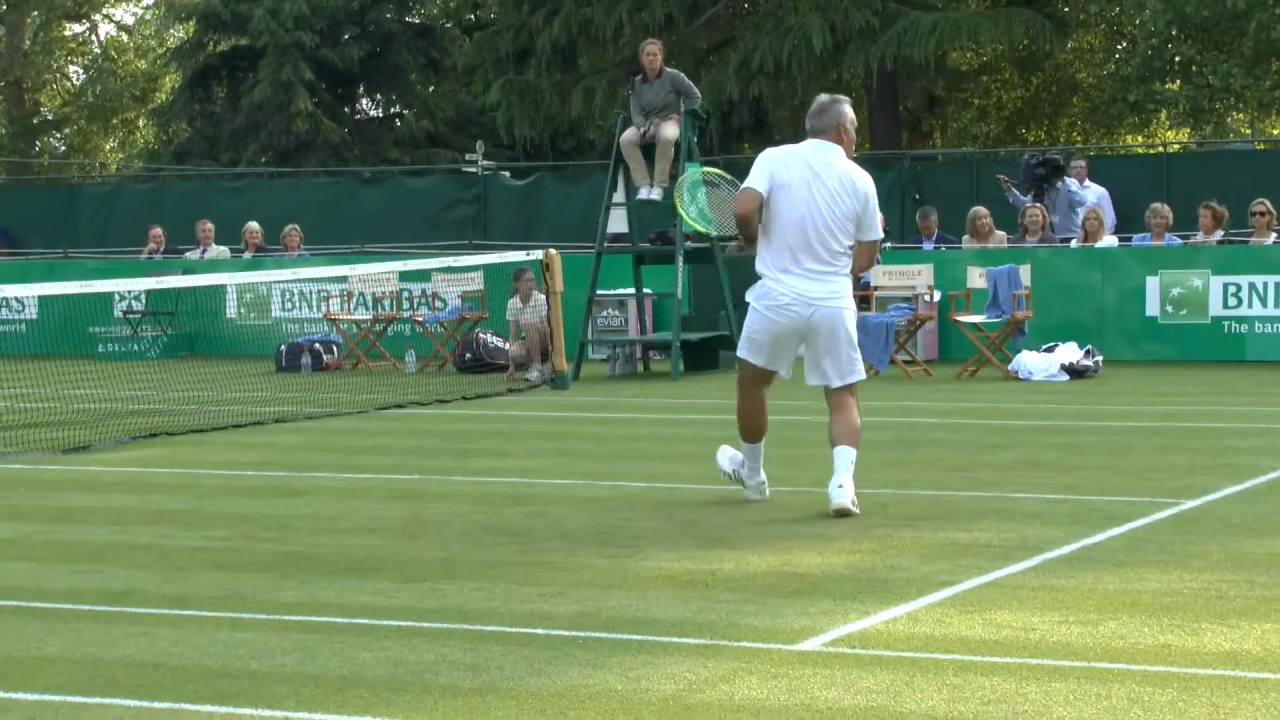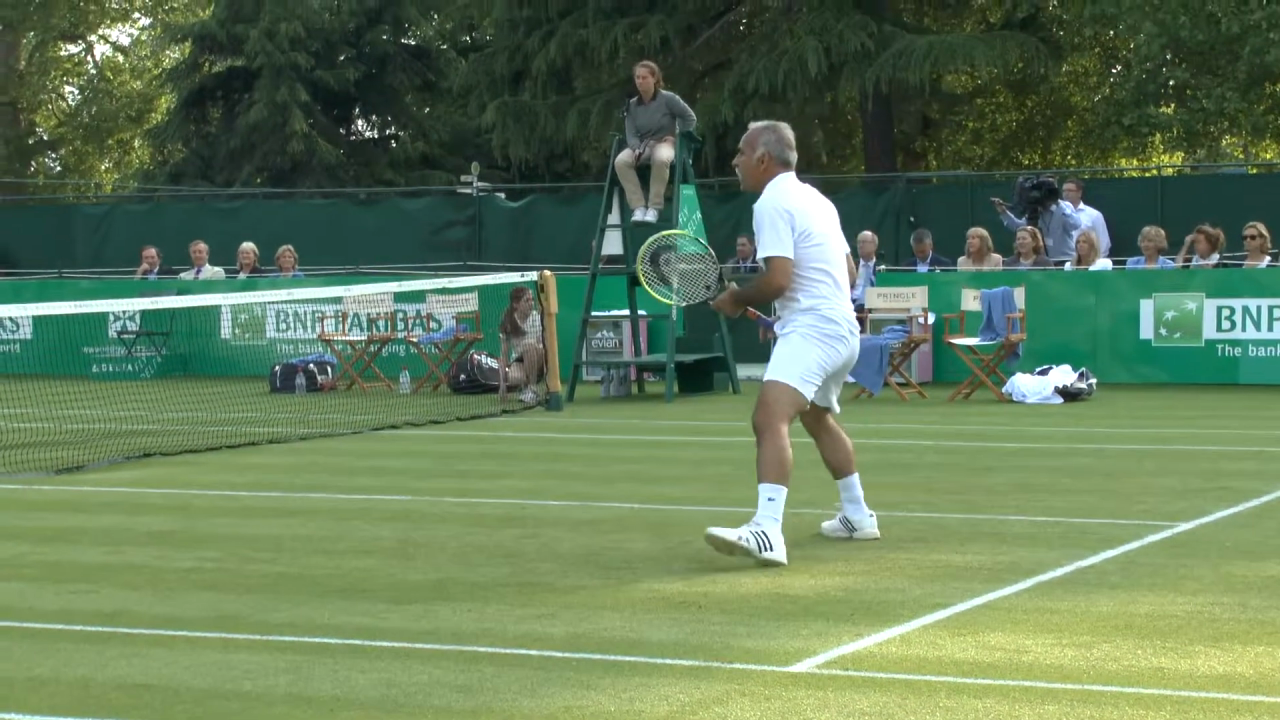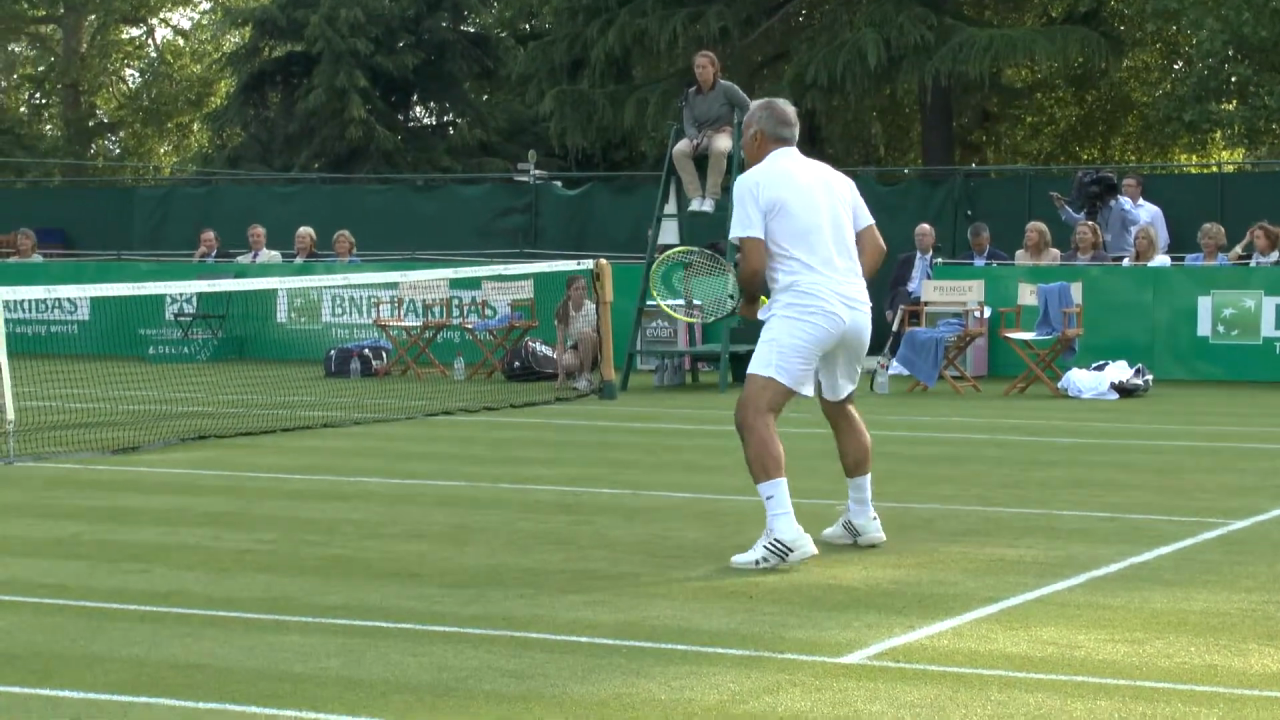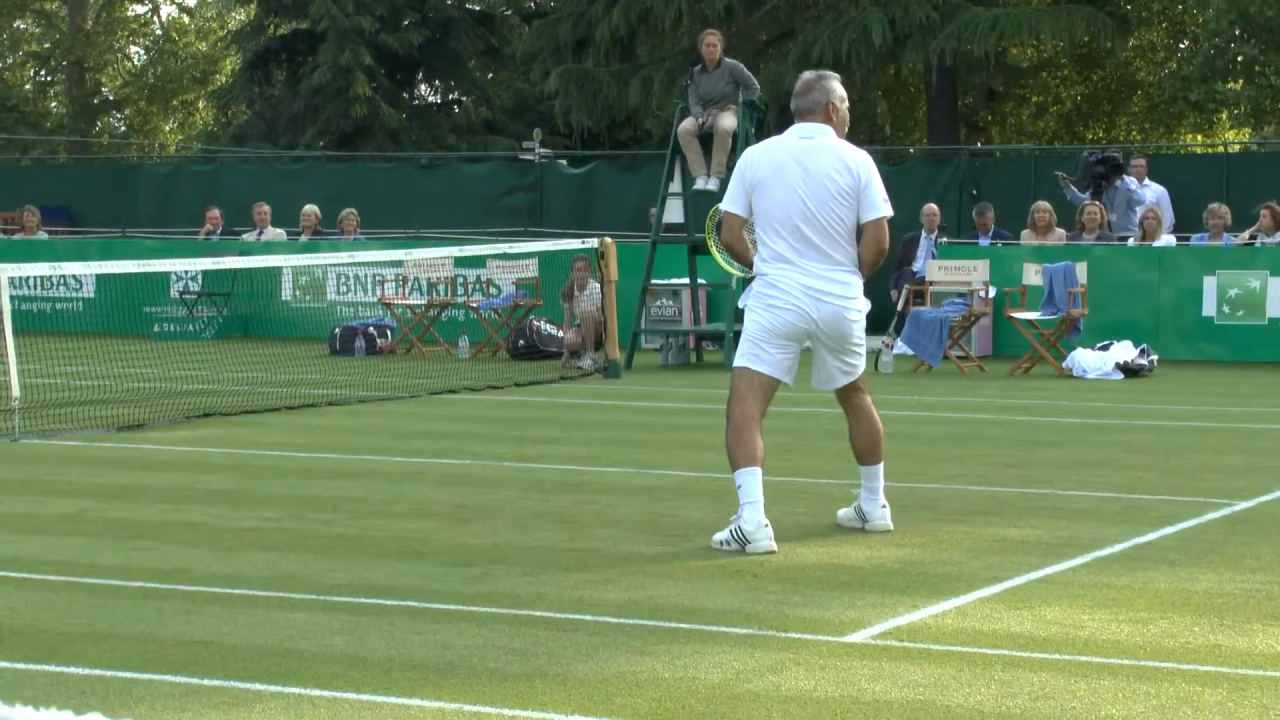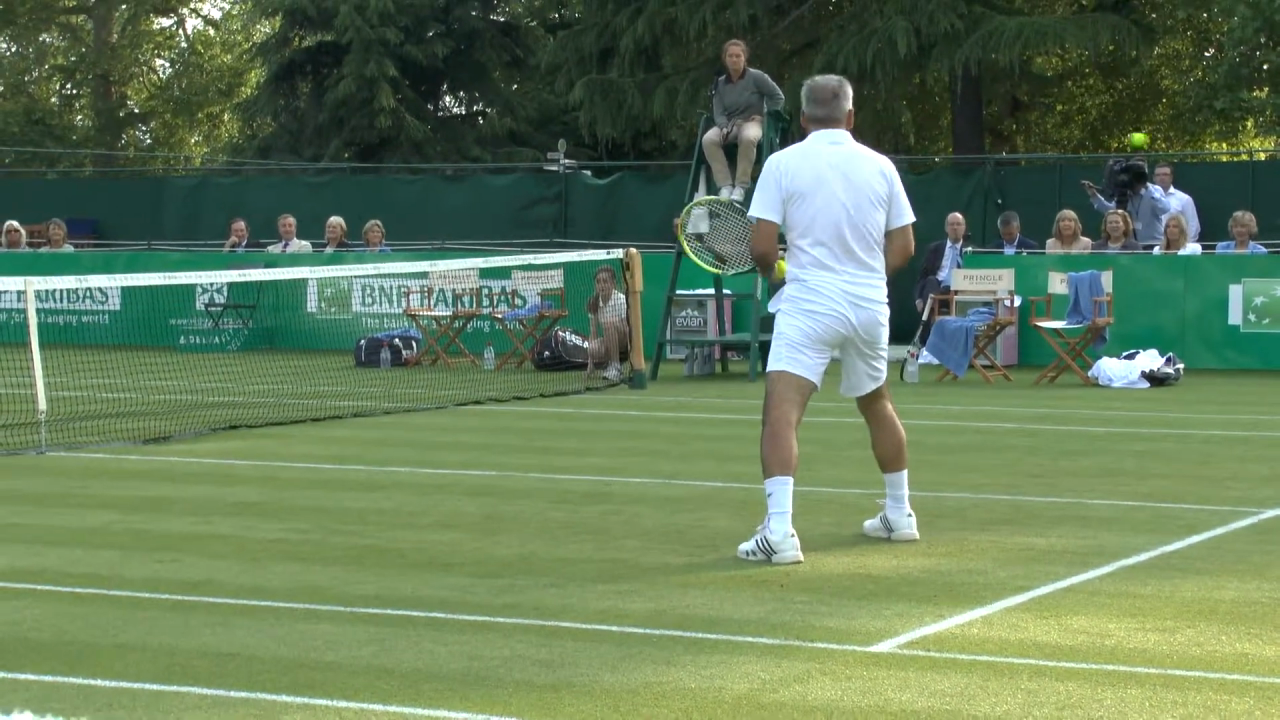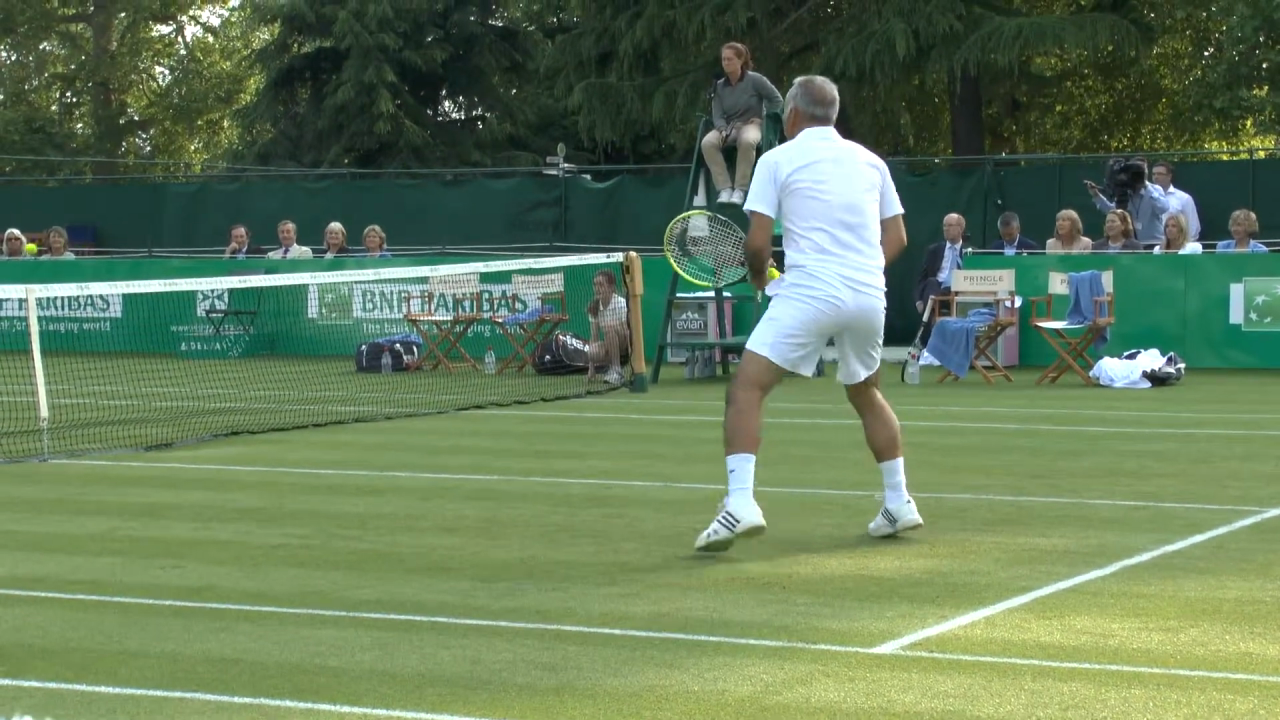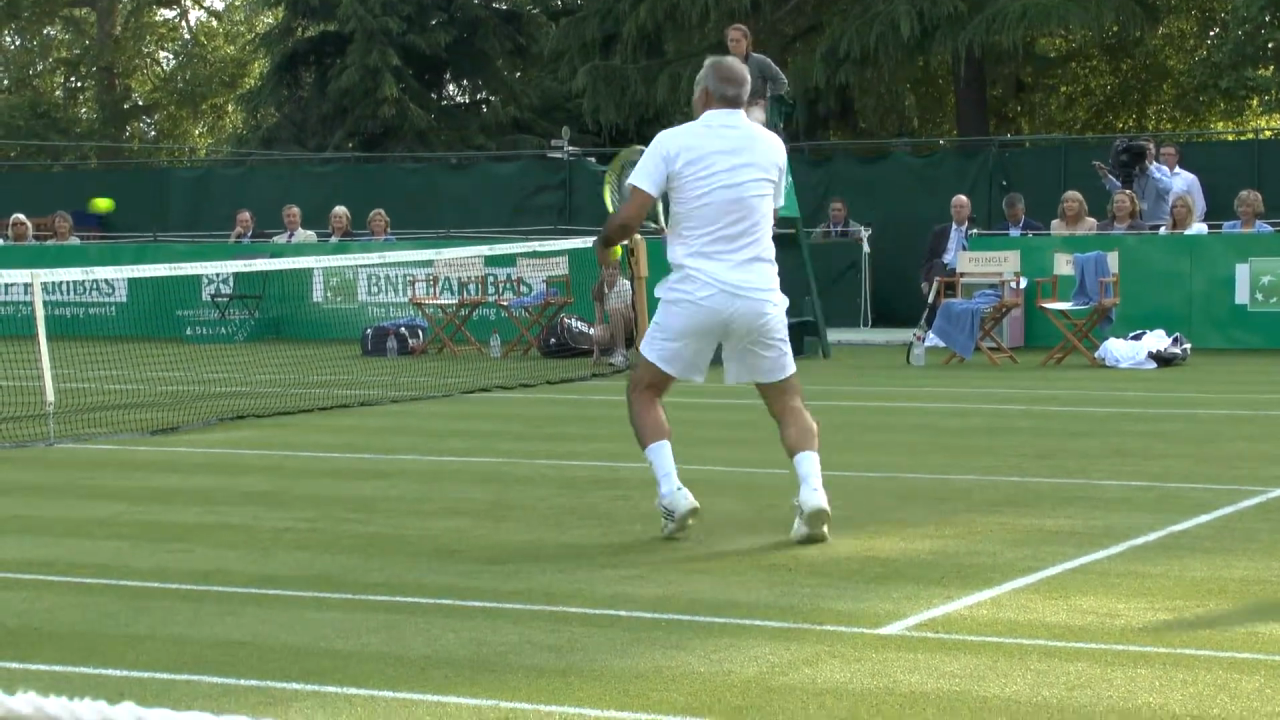
dt=0.7s
person 1, frame 1
left shoulder: (773, 158)
right shoulder: (860, 179)
left elbow: (745, 209)
right elbow: (867, 257)
left wrist: (748, 236)
left hip: (776, 298)
right hip: (833, 302)
left knee: (750, 384)
right knee: (843, 398)
left ankle: (750, 471)
right ankle: (841, 483)
person 1, frame 2
left shoulder: (773, 203)
right shoulder: (817, 200)
left elbow: (777, 280)
right elbow: (848, 270)
left wrist: (736, 299)
left hip: (813, 331)
right hip: (843, 330)
left knee: (770, 420)
right knee: (817, 417)
left ankle: (767, 532)
right ankle: (858, 515)
person 1, frame 3
left shoulder: (752, 181)
right shoulder: (836, 177)
left elbow: (752, 265)
right elbow: (875, 248)
left wrist: (750, 301)
left hip: (802, 312)
right hip: (855, 313)
left knee: (754, 414)
right knee: (840, 408)
left ankle: (784, 533)
right ankle: (862, 517)
person 1, frame 4
left shoulder: (755, 156)
right shoulder: (856, 160)
left elbow: (730, 236)
right elbow: (878, 244)
left hip: (776, 300)
right hip: (840, 303)
left knee: (744, 408)
right knee: (856, 399)
left ankle: (752, 521)
right ankle: (873, 506)
person 1, frame 5
left shoulder: (783, 163)
right shoulder: (880, 165)
left elbow: (762, 246)
right elbow: (903, 249)
left wrist: (769, 267)
left hip: (810, 306)
right hip: (869, 306)
left knee: (780, 414)
right knee: (877, 405)
left ankle: (779, 531)
right ankle: (898, 514)
person 1, frame 6
left shoulder: (778, 159)
right shoulder: (870, 160)
left elbow: (757, 241)
right elbow: (896, 239)
left wrist: (759, 271)
left hip: (809, 293)
right hip: (868, 297)
left knee: (746, 390)
right knee: (867, 395)
left ankle: (740, 504)
right ankle: (899, 505)
person 1, frame 7
left shoulder: (673, 140)
right shoulder: (772, 145)
left elbow: (630, 217)
left wrist: (605, 239)
left hip: (694, 294)
right hip: (757, 294)
left knee: (643, 391)
right knee: (788, 403)
left ankle: (672, 492)
right ankle: (811, 493)
